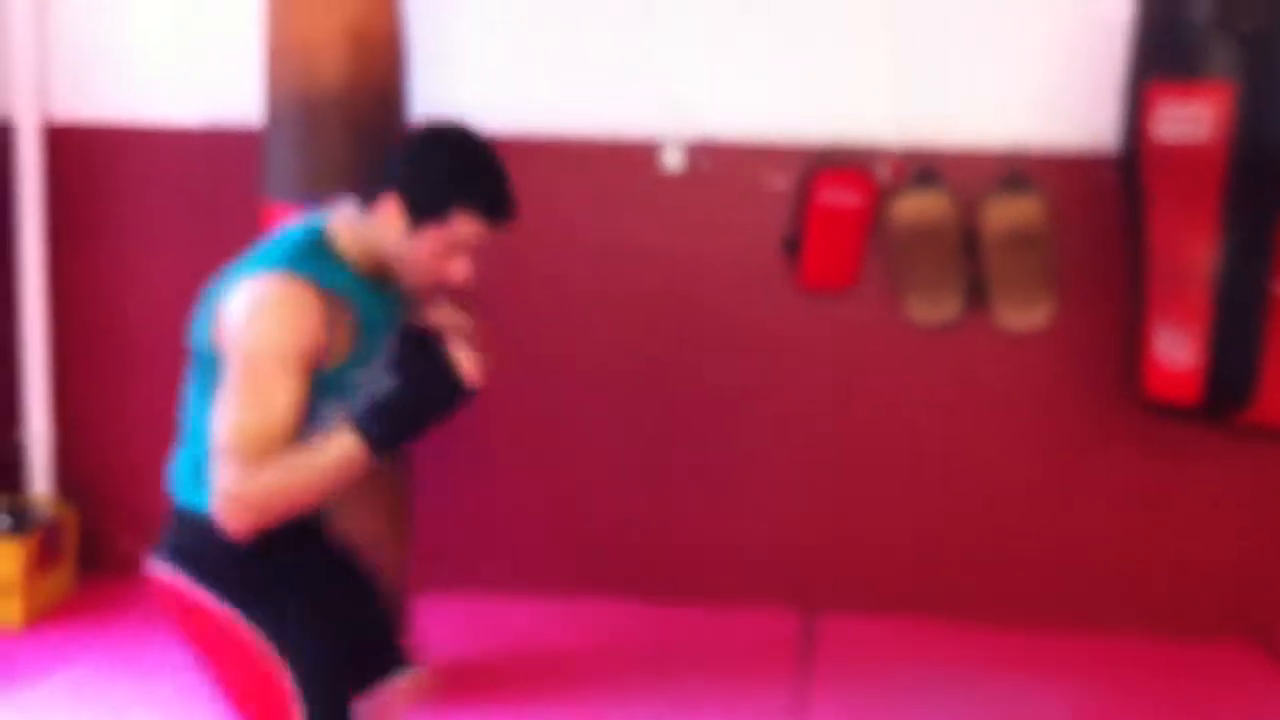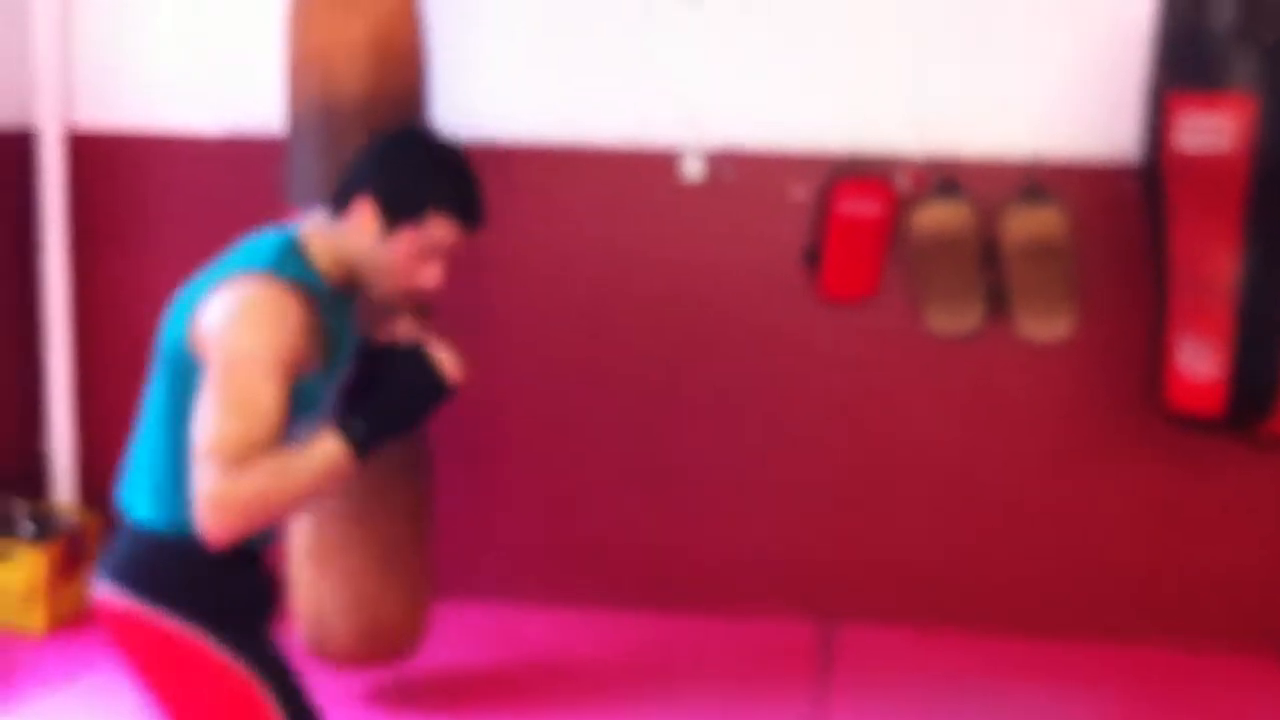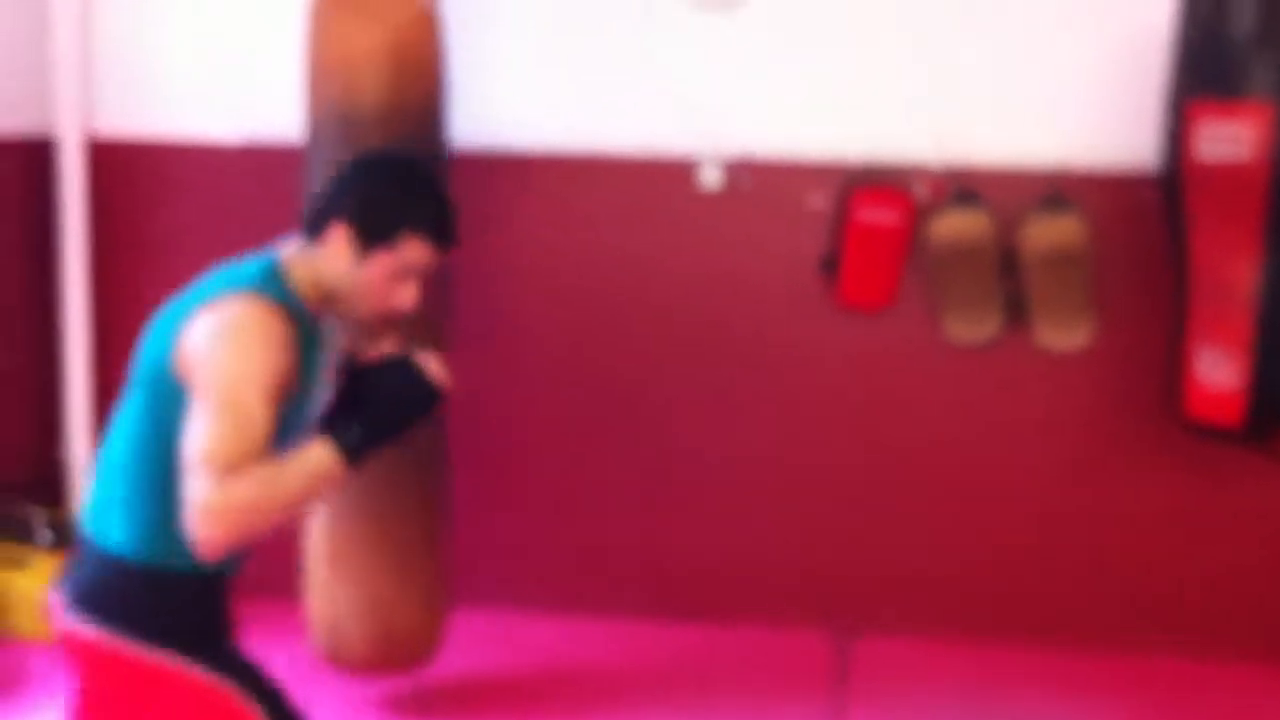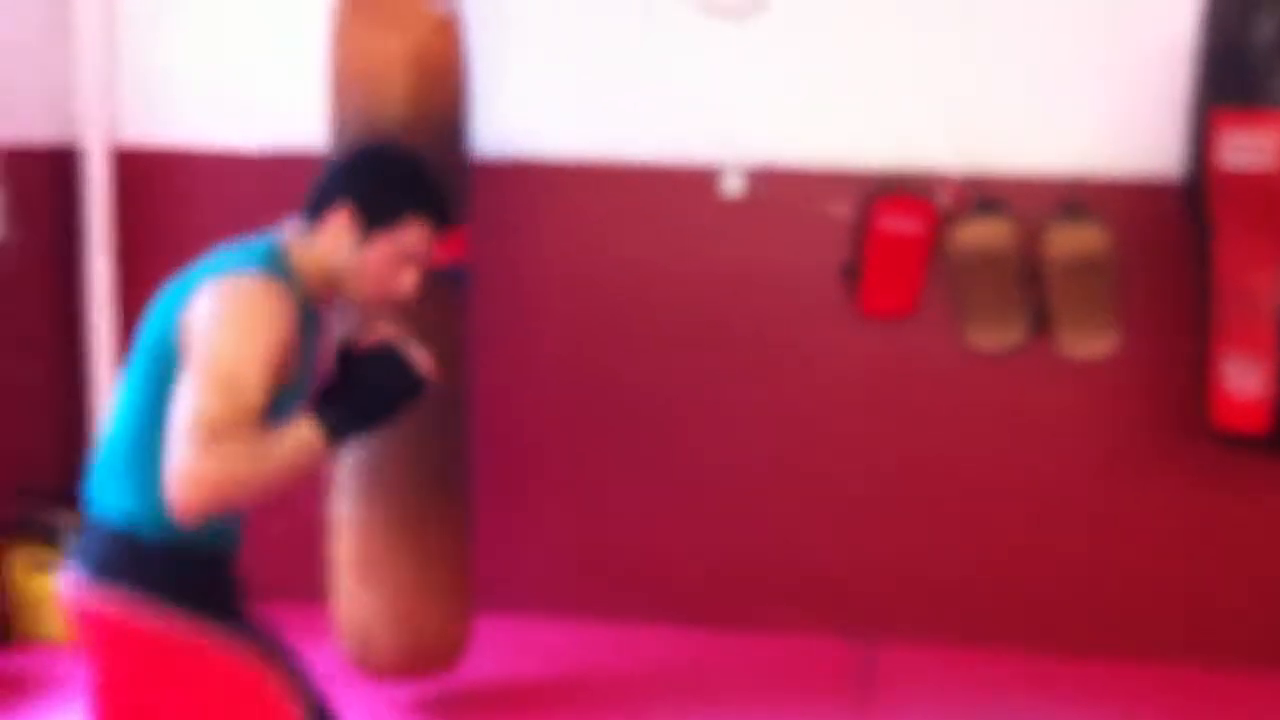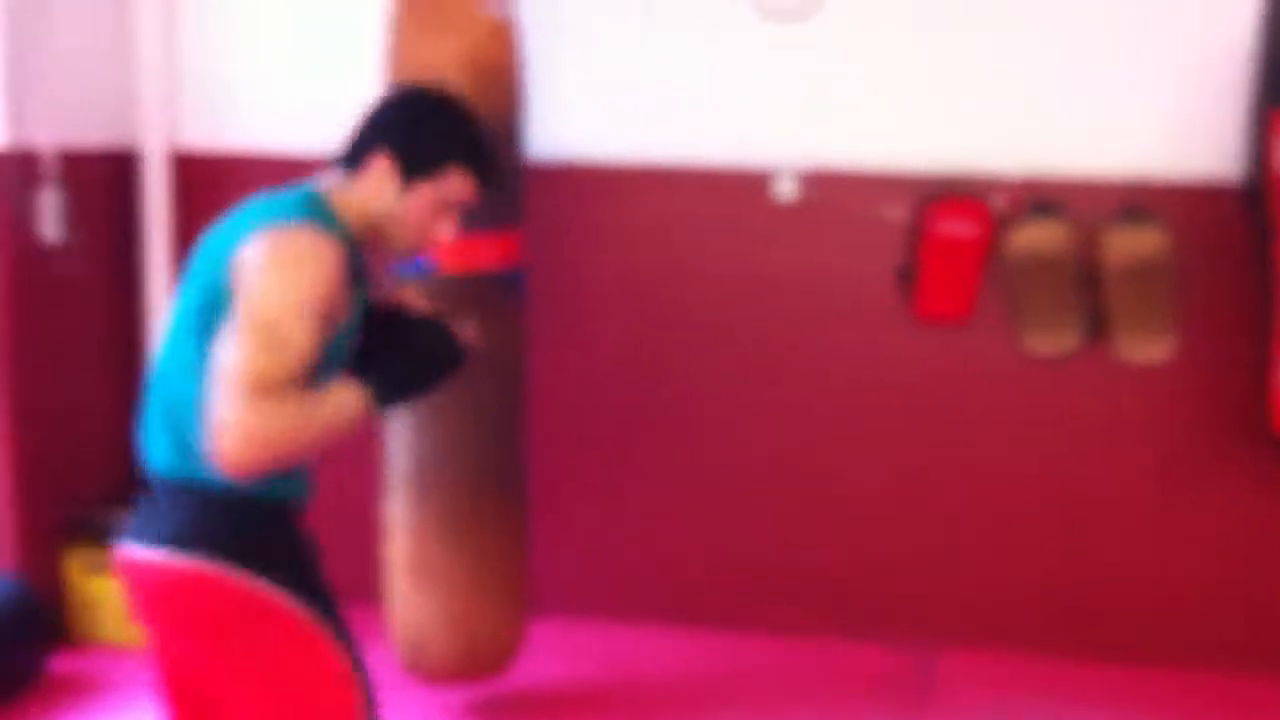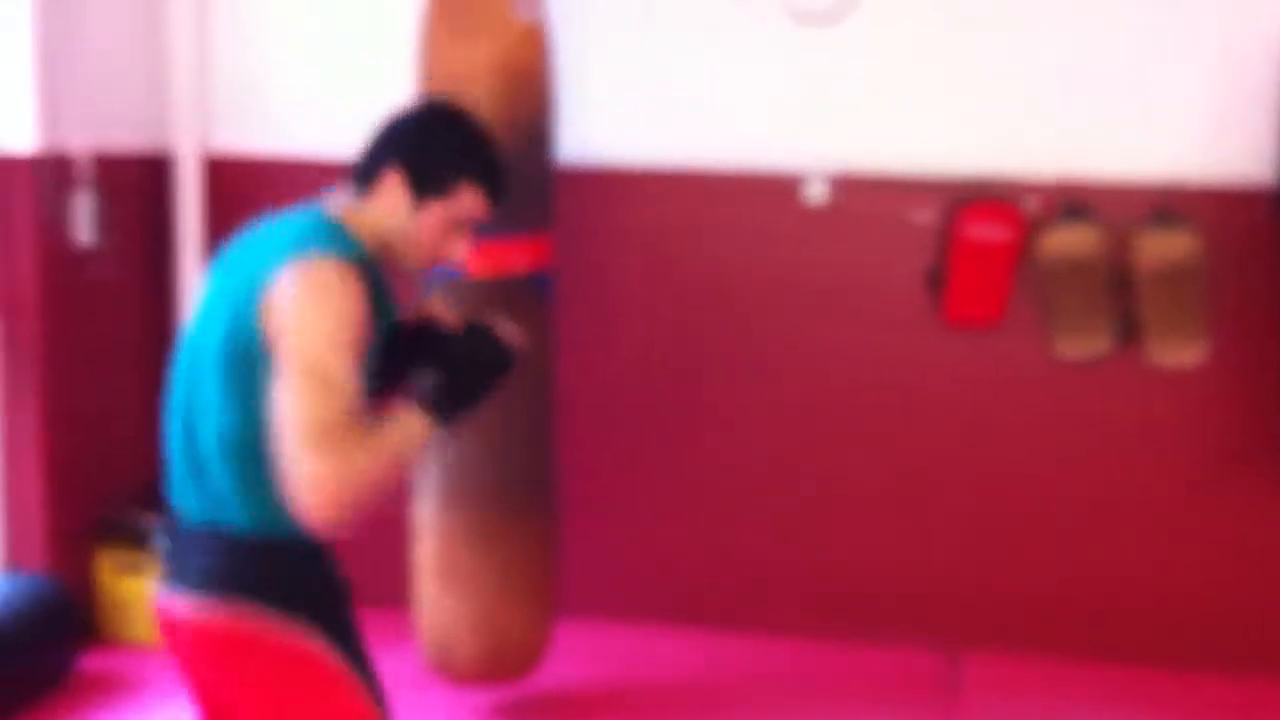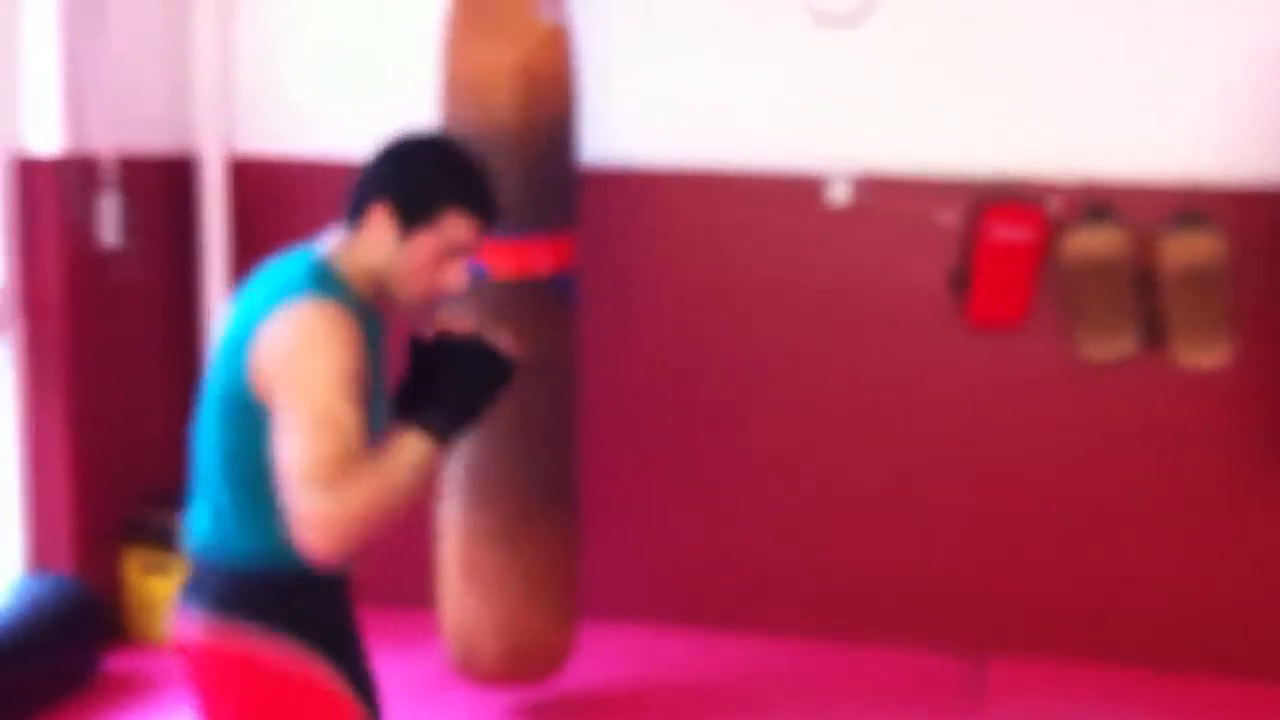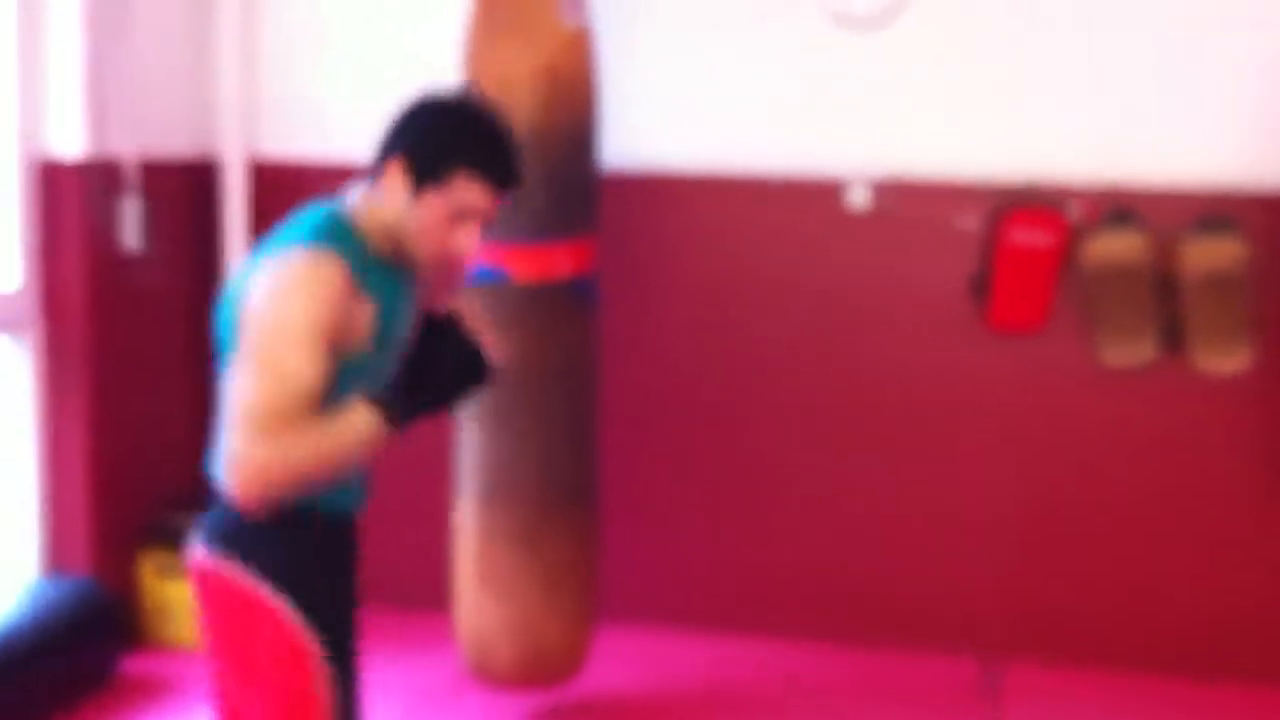
dt=0.1s
person 1, frame 1
left shoulder: (375, 259)
right shoulder: (280, 302)
right elbow: (239, 503)
left wrist: (433, 348)
right wrist: (391, 418)
left hip: (300, 531)
right hip: (232, 559)
person 1, frame 2
left shoulder: (315, 278)
right shoulder: (264, 305)
right elbow: (222, 511)
left wrist: (381, 372)
right wrist: (374, 423)
right hip: (182, 584)
person 1, frame 3
left shoulder: (287, 302)
right shoulder: (249, 326)
left elbow: (269, 451)
right elbow: (214, 521)
left wrist: (361, 394)
right wrist: (363, 429)
right hip: (148, 613)
person 1, frame 4
left shoulder: (230, 278)
right shoulder: (254, 301)
right elbow: (197, 483)
left wrist: (346, 382)
right wrist: (346, 416)
right hip: (167, 583)
person 1, frame 5
left shoulder: (275, 222)
right shoulder: (305, 251)
right elbow: (242, 439)
left wrist: (380, 343)
right wrist: (388, 382)
left hip: (174, 529)
right hip: (230, 540)
person 1, frame 6
left shoulder: (276, 243)
right shoulder: (324, 283)
right elbow: (324, 494)
left wrist: (398, 354)
right wrist: (444, 396)
left hip: (213, 567)
right hip: (263, 584)
person 1, frame 7
left shoulder: (294, 282)
right shoulder: (313, 327)
right elbow: (327, 529)
left wrist: (418, 385)
right wrist: (444, 415)
left hip: (236, 597)
right hip: (273, 613)
person 1, frame 8
left shoulder: (389, 254)
right shoulder: (310, 275)
right elbow: (250, 472)
left wrist: (442, 360)
right wrist: (402, 401)
left hip: (310, 544)
right hip: (273, 556)
